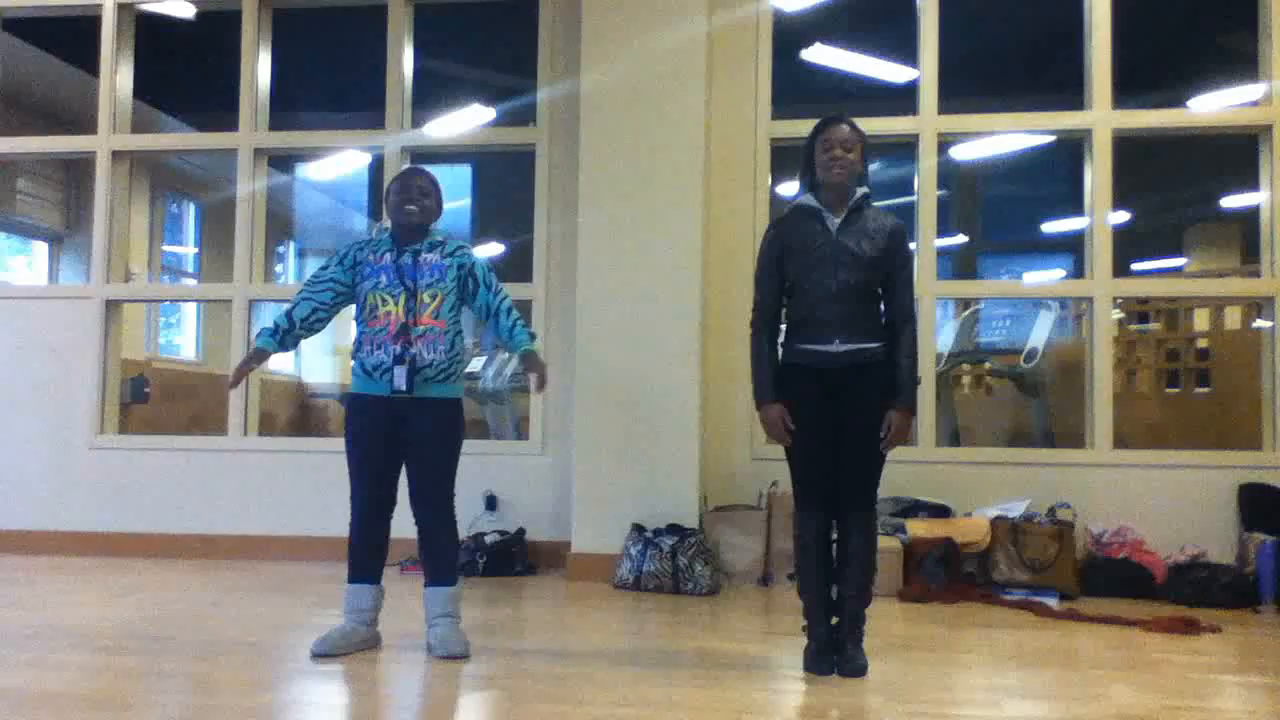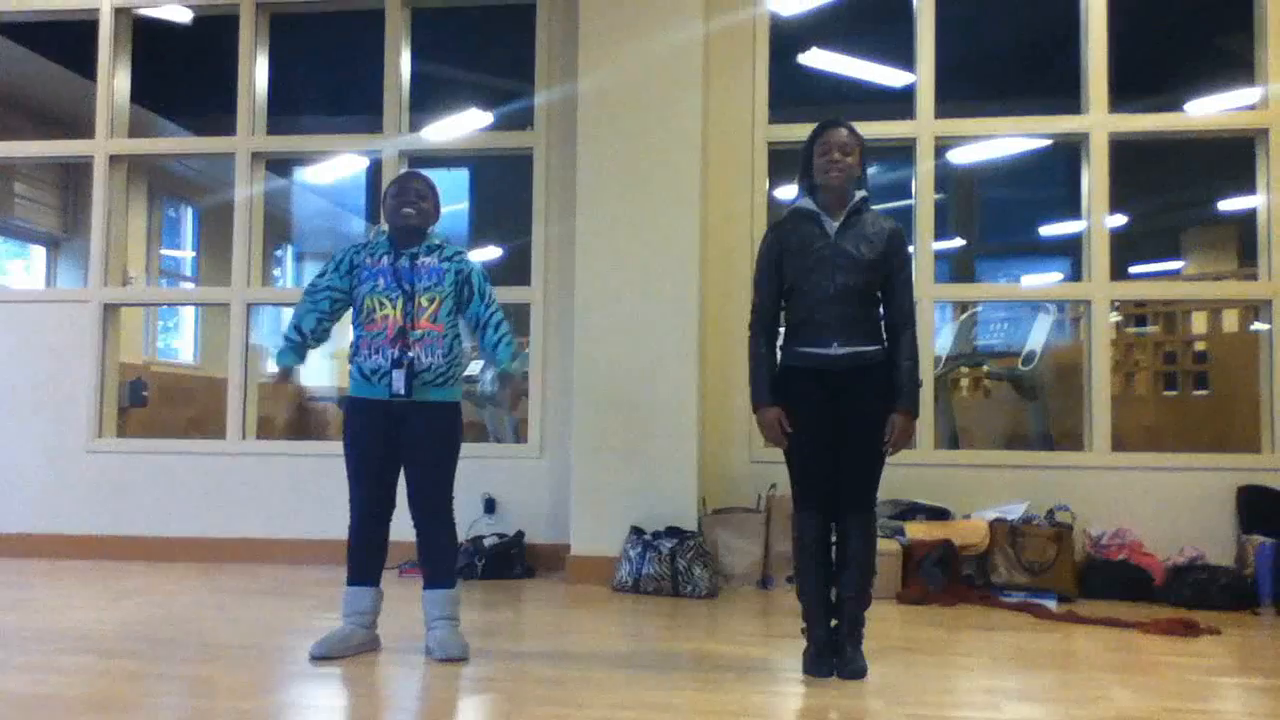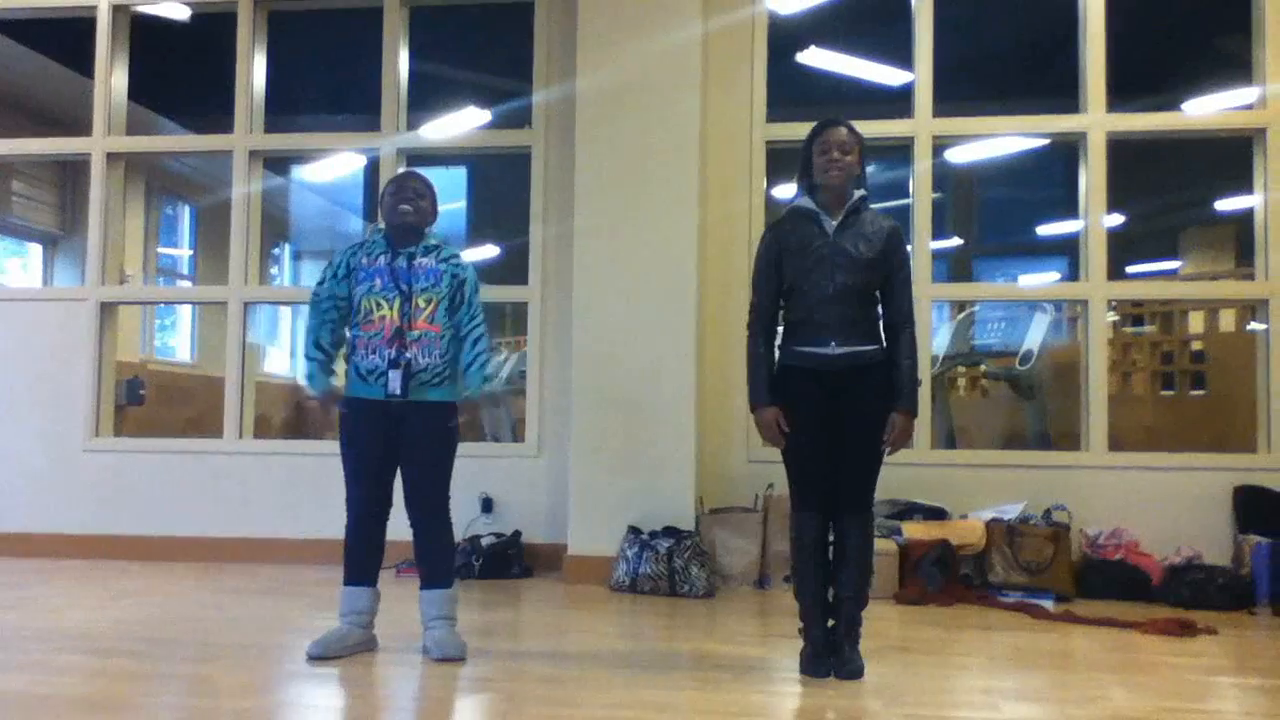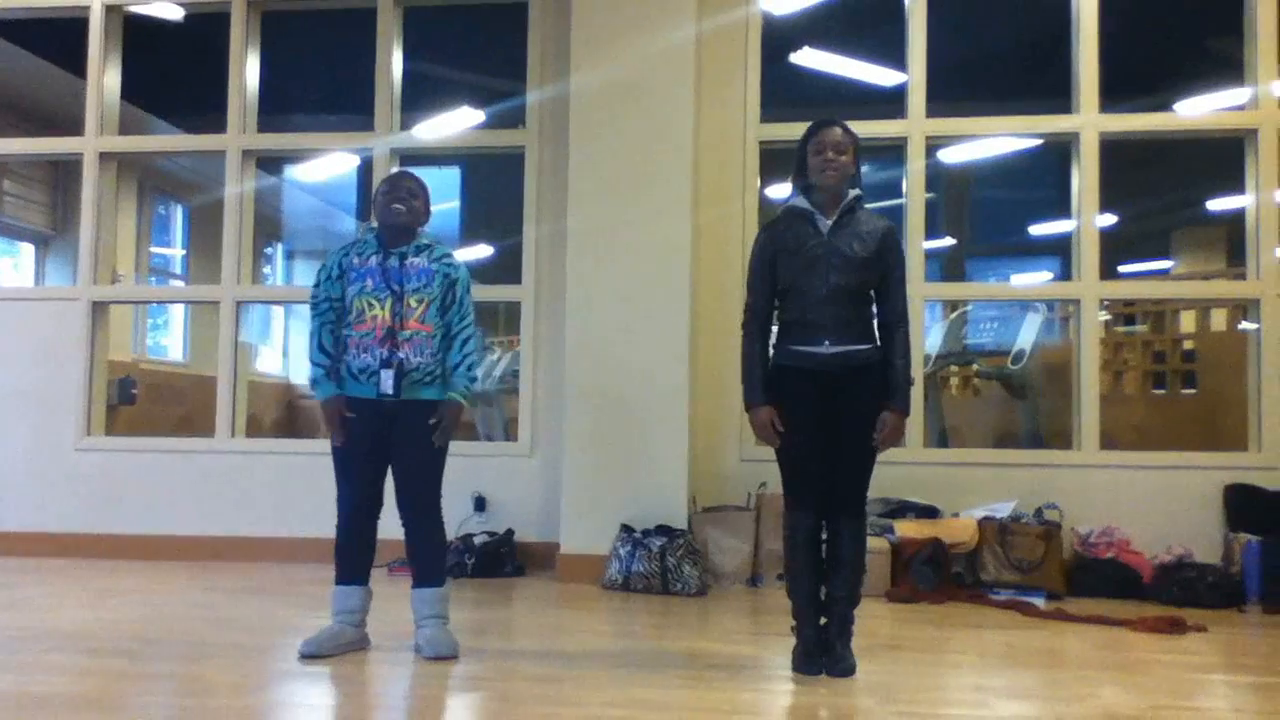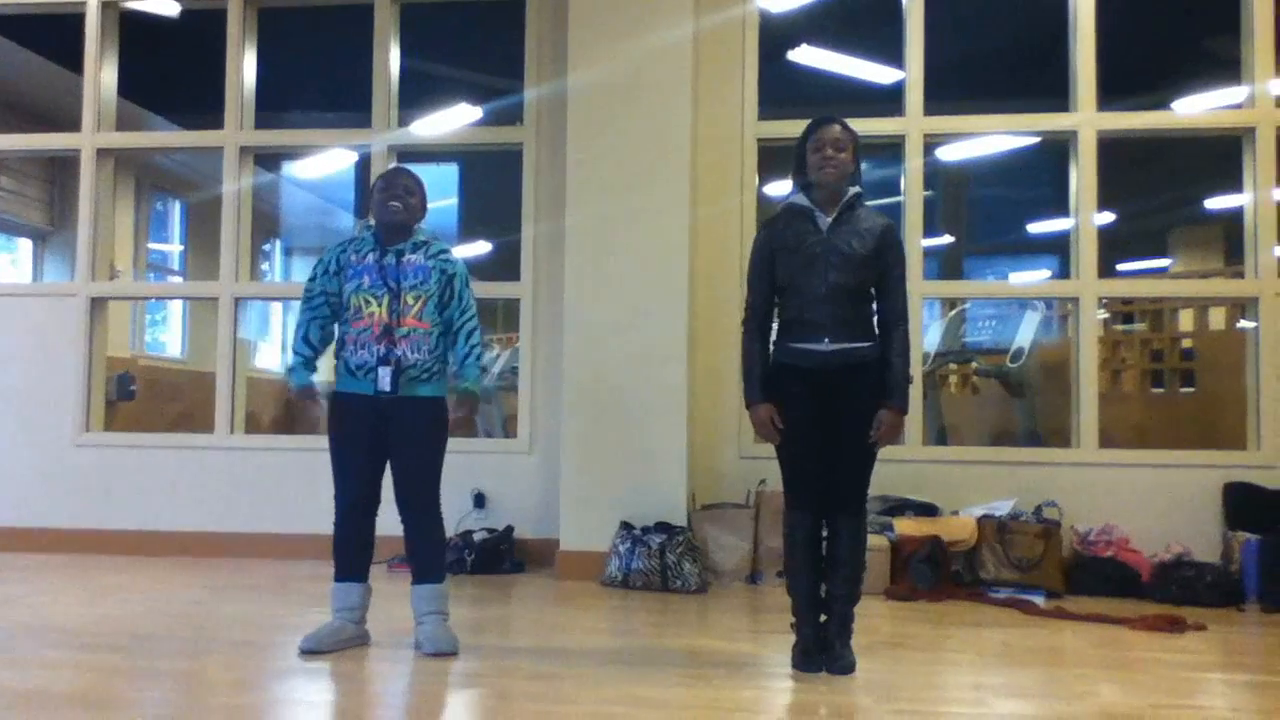
dt=0.1s
person 1, frame 1
left shoulder: (886, 230)
right shoulder: (785, 230)
left elbow: (902, 320)
right elbow: (765, 320)
left wrist: (904, 400)
right wrist: (766, 396)
left hip: (867, 379)
right hip: (804, 379)
left knee: (858, 508)
right knee: (812, 507)
left ankle: (850, 635)
right ankle: (819, 633)
person 1, frame 2
left shoulder: (885, 233)
right shoulder: (783, 233)
left elbow: (902, 323)
right elbow: (763, 323)
left wrist: (906, 403)
right wrist: (764, 399)
left hip: (866, 382)
right hip: (803, 382)
left knee: (857, 510)
right knee: (811, 510)
left ankle: (850, 637)
right ankle: (817, 635)
person 1, frame 3
left shoulder: (884, 232)
right shoulder: (782, 233)
left elbow: (901, 323)
right elbow: (761, 322)
left wrist: (905, 403)
right wrist: (761, 399)
left hip: (865, 381)
right hip: (801, 381)
left knee: (854, 510)
right knee: (809, 510)
left ankle: (847, 637)
right ankle: (815, 636)
person 1, frame 4
left shoulder: (878, 232)
right shoulder: (777, 232)
left elbow: (895, 322)
right elbow: (756, 322)
left wrist: (897, 401)
right wrist: (756, 398)
left hip: (859, 381)
right hip: (796, 381)
left knee: (848, 509)
right knee: (803, 509)
left ankle: (840, 635)
right ankle: (807, 633)
person 1, frame 5
left shoulder: (879, 230)
right shoulder: (777, 230)
left elbow: (894, 320)
right elbow: (756, 319)
left wrist: (895, 399)
right wrist: (756, 395)
left hip: (858, 378)
right hip: (794, 379)
left knee: (848, 506)
right knee: (802, 505)
left ankle: (838, 633)
right ankle: (806, 631)
person 2, frame 1
left shoulder: (460, 260)
right shoulder: (359, 256)
left elbow: (496, 304)
right elbow: (315, 301)
left wrist: (526, 348)
right wrist: (268, 342)
left hip: (437, 401)
right hip: (371, 400)
left knee: (435, 508)
right knee: (368, 508)
left ankle: (444, 621)
right ankle: (360, 620)
person 2, frame 2
left shoulder: (457, 264)
right shoulder: (356, 259)
left elbow: (487, 316)
right elbow: (317, 306)
left wrist: (506, 365)
right wrist: (289, 357)
left hip: (434, 405)
right hip: (369, 404)
left knee: (434, 512)
right knee: (367, 511)
left ankle: (442, 624)
right ankle: (359, 623)
person 2, frame 3
left shoulder: (453, 267)
right shoulder: (352, 260)
left elbow: (472, 332)
right elbow: (325, 321)
left wrist: (469, 388)
right wrist: (320, 379)
left hip: (430, 405)
right hip: (366, 404)
left knee: (430, 511)
right knee: (364, 510)
left ankle: (440, 623)
right ankle: (356, 623)
person 2, frame 4
left shoulder: (445, 266)
right shoulder: (345, 260)
left elbow: (463, 333)
right elbow: (324, 325)
left wrist: (457, 395)
right wrist: (327, 391)
left hip: (422, 405)
right hip: (359, 404)
left knee: (422, 510)
right knee: (355, 509)
left ankle: (432, 622)
right ankle: (349, 621)
person 2, frame 5
left shoulder: (442, 261)
right shoulder: (341, 257)
left elbow: (463, 325)
right elbow: (315, 317)
left wrist: (471, 383)
right wrist: (302, 375)
left hip: (420, 401)
right hip: (353, 399)
left knee: (421, 507)
right knee: (352, 506)
left ankle: (432, 619)
right ankle: (348, 617)
